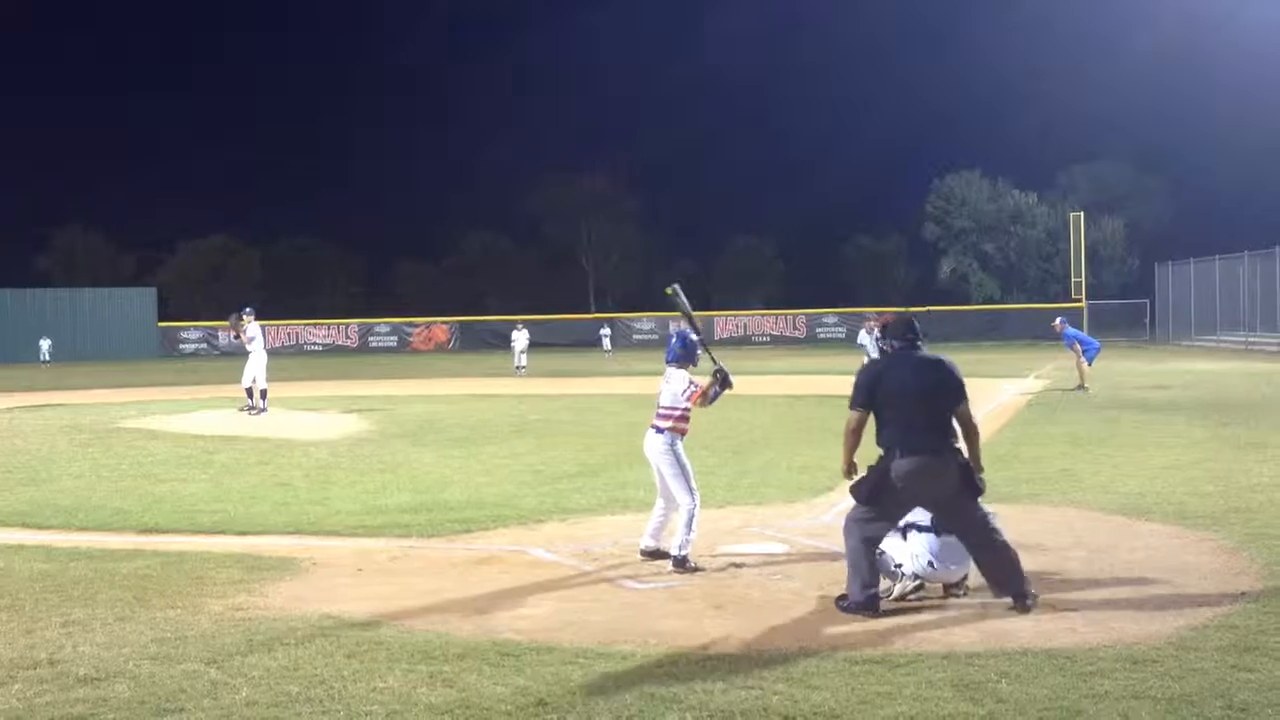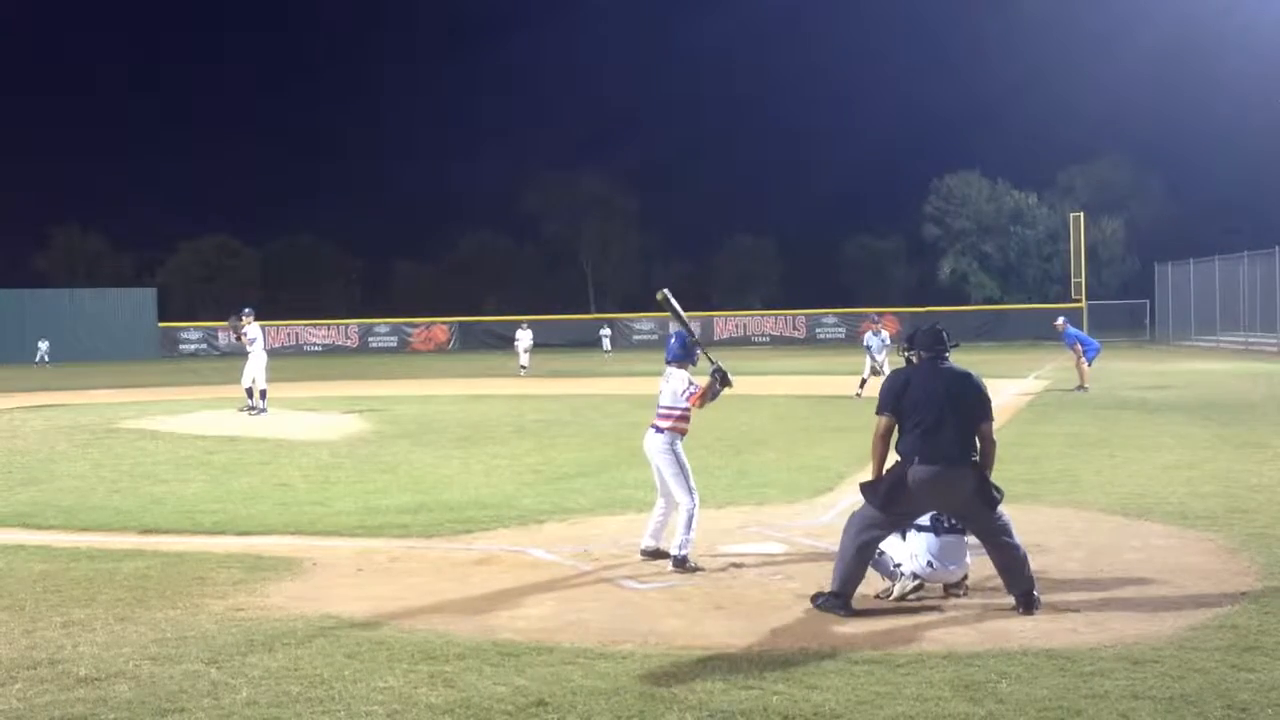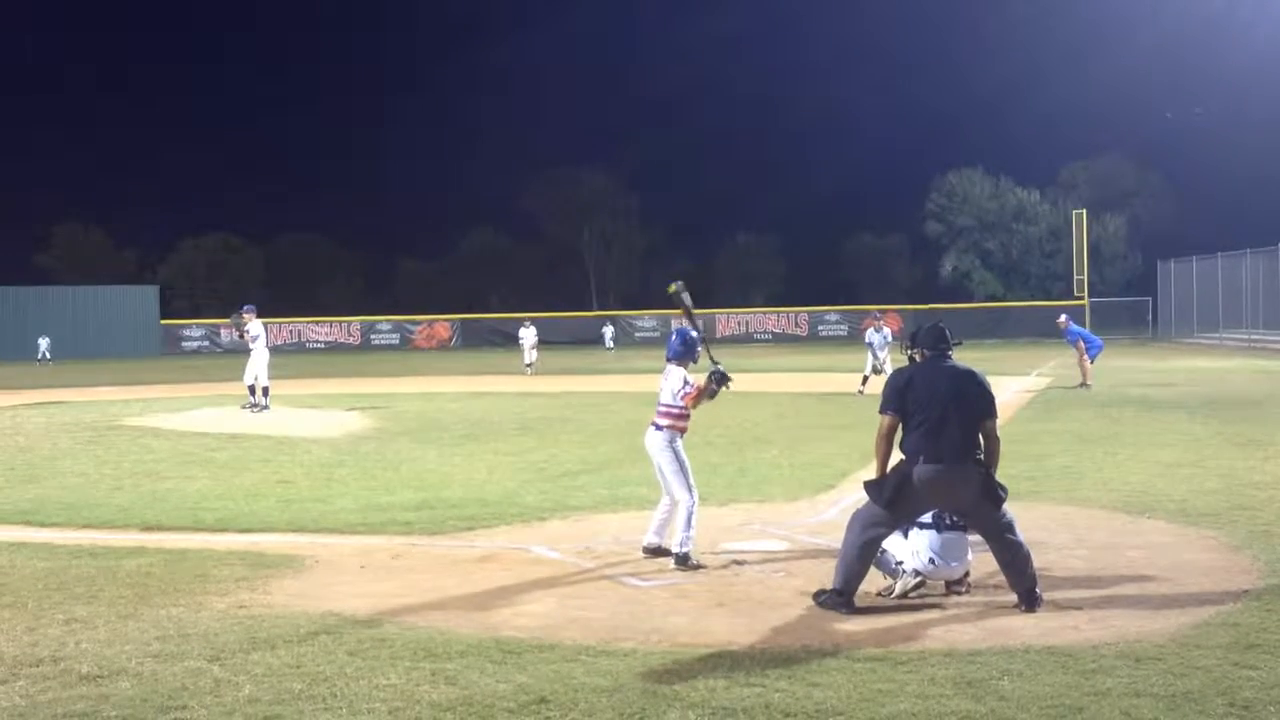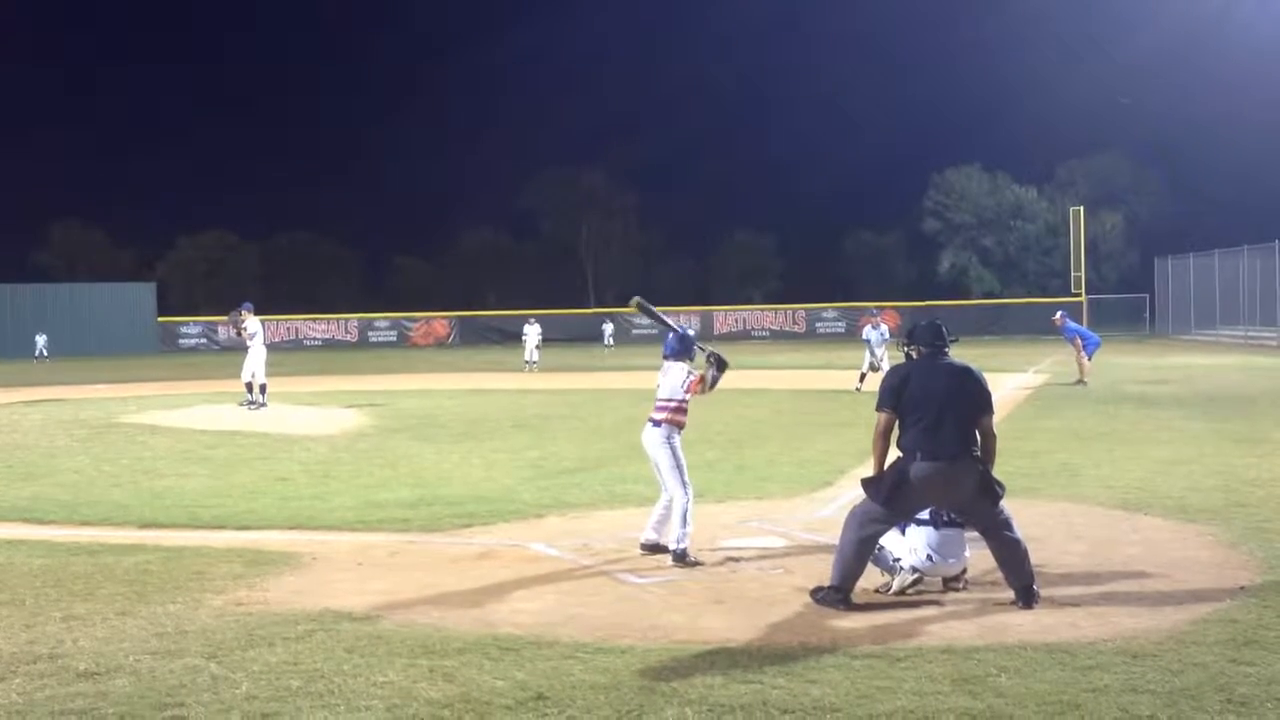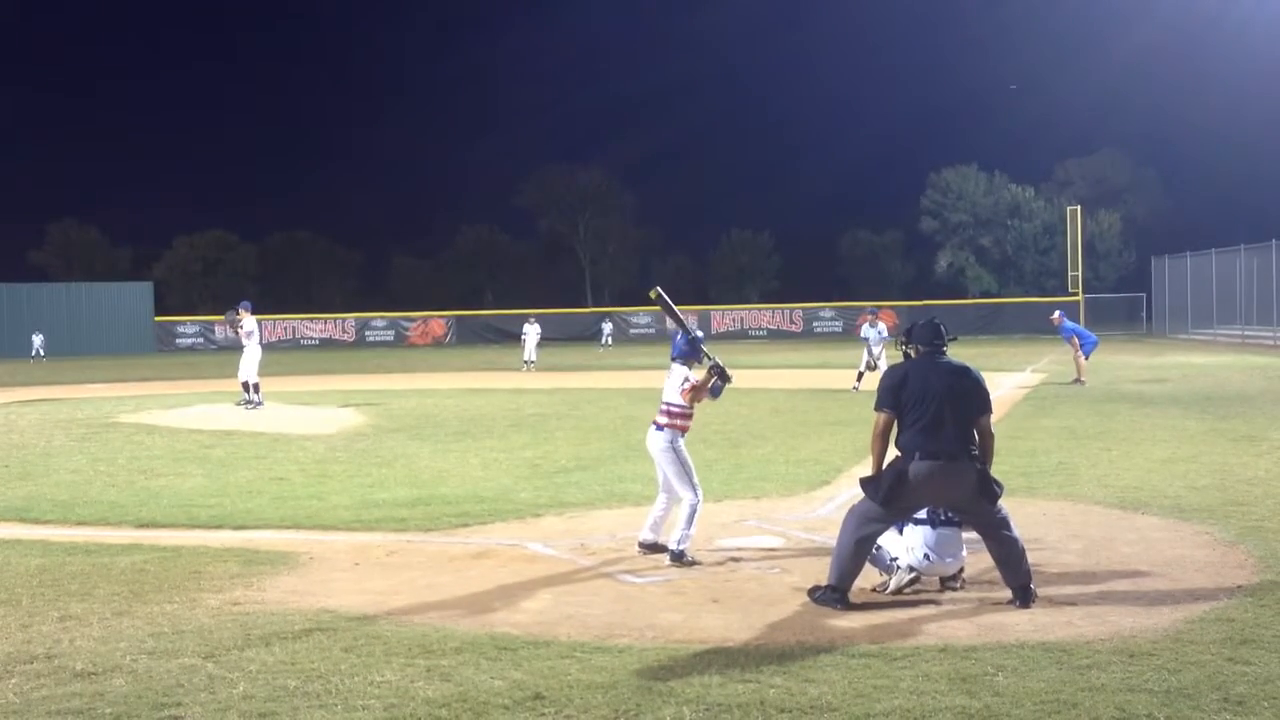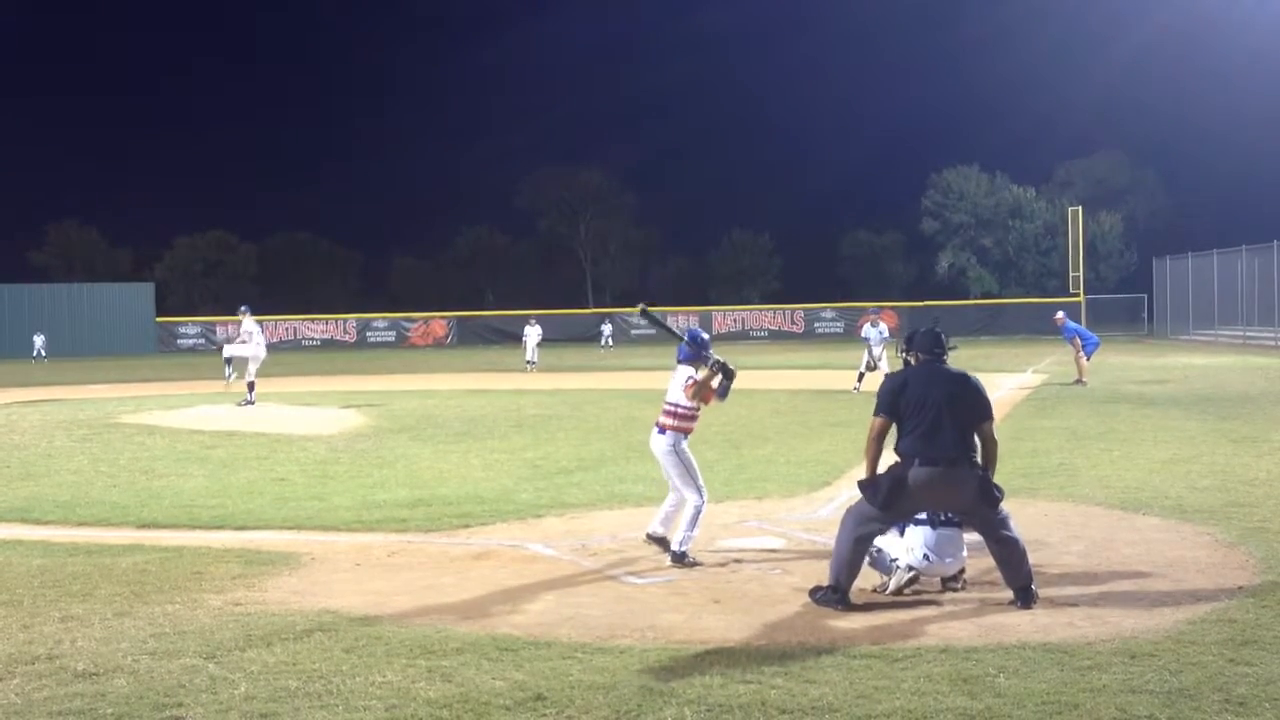
dt=0.7s
person 1, frame 1
left shoulder: (873, 371)
right shoulder: (942, 368)
left elbow: (854, 426)
right elbow: (966, 421)
left wrist: (847, 460)
right wrist: (975, 460)
left hip: (899, 467)
right hip: (945, 465)
left knee: (859, 527)
right knee: (980, 529)
left ankle: (863, 598)
right ankle: (1020, 593)
person 1, frame 2
left shoulder: (900, 379)
right shoulder: (971, 382)
left elbow: (882, 433)
right elbow: (987, 439)
left wrist: (877, 478)
right wrist: (983, 479)
left hip: (915, 475)
right hip: (962, 475)
left knee: (862, 528)
right knee: (997, 532)
left ankle: (838, 597)
right ankle: (1026, 596)
person 1, frame 3
left shoulder: (903, 378)
right shoulder: (975, 379)
left elbow: (886, 432)
right elbow: (991, 437)
left wrist: (880, 477)
right wrist: (988, 478)
left hip: (919, 473)
right hip: (967, 474)
left knee: (865, 525)
right knee: (1001, 530)
left ankle: (840, 594)
right ankle: (1029, 594)
person 1, frame 4
left shoulder: (900, 375)
right shoulder: (971, 376)
left elbow: (883, 430)
right elbow: (988, 433)
left wrist: (878, 475)
right wrist: (985, 475)
left hip: (917, 470)
right hip: (964, 471)
left knee: (863, 522)
right knee: (998, 526)
left ankle: (838, 591)
right ankle: (1026, 591)
person 1, frame 5
left shoulder: (898, 374)
right shoulder: (970, 376)
left elbow: (882, 430)
right elbow: (986, 433)
left wrist: (876, 475)
right wrist: (982, 475)
left hip: (915, 470)
right hip: (962, 470)
left knee: (862, 521)
right knee: (996, 525)
left ankle: (836, 590)
right ankle: (1023, 589)
person 1, frame 6
left shoulder: (898, 381)
right shoulder: (970, 383)
left elbow: (877, 434)
right elbow: (989, 439)
left wrist: (870, 479)
right wrist: (985, 481)
left hip: (915, 475)
right hip: (963, 476)
left knee: (859, 521)
right knee: (997, 525)
left ankle: (836, 591)
right ankle: (1024, 590)
person 2, frame 1
left shoulder: (673, 374)
right shoulder: (680, 376)
left elbow: (703, 399)
right elbow: (700, 401)
left wrist: (719, 386)
right wrist: (714, 379)
left hip: (656, 439)
right hip: (666, 442)
left knee: (667, 498)
right knee: (689, 500)
left ankle: (649, 546)
right ankle: (680, 557)
person 2, frame 2
left shoulder: (672, 374)
right shoulder: (680, 376)
left elbow: (701, 398)
right elbow: (699, 402)
left wrist: (719, 385)
right wrist: (713, 379)
left hip: (656, 439)
right hip: (666, 442)
left knee: (668, 497)
right knee: (689, 500)
left ankle: (649, 546)
right ankle: (679, 557)
person 2, frame 3
left shoulder: (673, 372)
right shoulder: (678, 374)
left elbow: (698, 396)
right elbow: (692, 403)
left wrist: (716, 383)
right wrist: (710, 380)
left hip: (658, 437)
right hip: (666, 439)
left knee: (672, 495)
right knee: (688, 497)
left ankle: (652, 543)
right ankle: (682, 554)
person 2, frame 4
left shoulder: (670, 368)
right shoulder: (679, 368)
left elbow: (703, 386)
right elbow: (701, 388)
left wrist: (717, 370)
right wrist: (709, 364)
left hip: (655, 433)
right hip: (664, 435)
left knee: (670, 492)
right knee: (683, 493)
left ankle: (649, 540)
right ankle: (679, 551)
person 2, frame 5
left shoulder: (681, 371)
right shoulder: (681, 372)
left elbow: (709, 394)
right elbow: (690, 398)
left wrist: (719, 379)
right wrist: (709, 375)
left hip: (659, 436)
right hip: (668, 439)
left knee: (668, 493)
right knee: (692, 495)
left ankle: (647, 540)
right ankle: (677, 551)
person 2, frame 6
left shoulder: (687, 372)
right shoulder: (686, 372)
left elbow: (717, 396)
right elbow: (693, 394)
left wrist: (726, 378)
right wrist: (711, 372)
left hip: (663, 438)
right hip: (671, 441)
left knee: (680, 492)
right knee: (697, 497)
left ankle: (656, 532)
right ankle: (678, 552)
